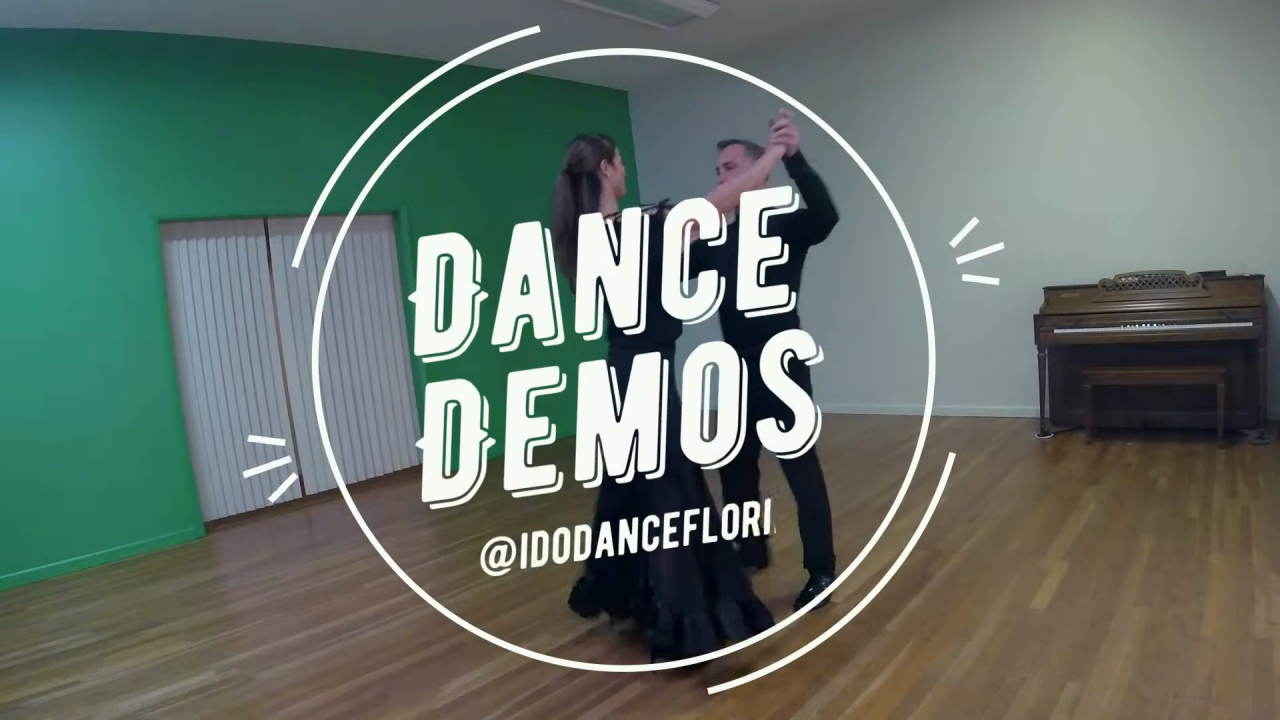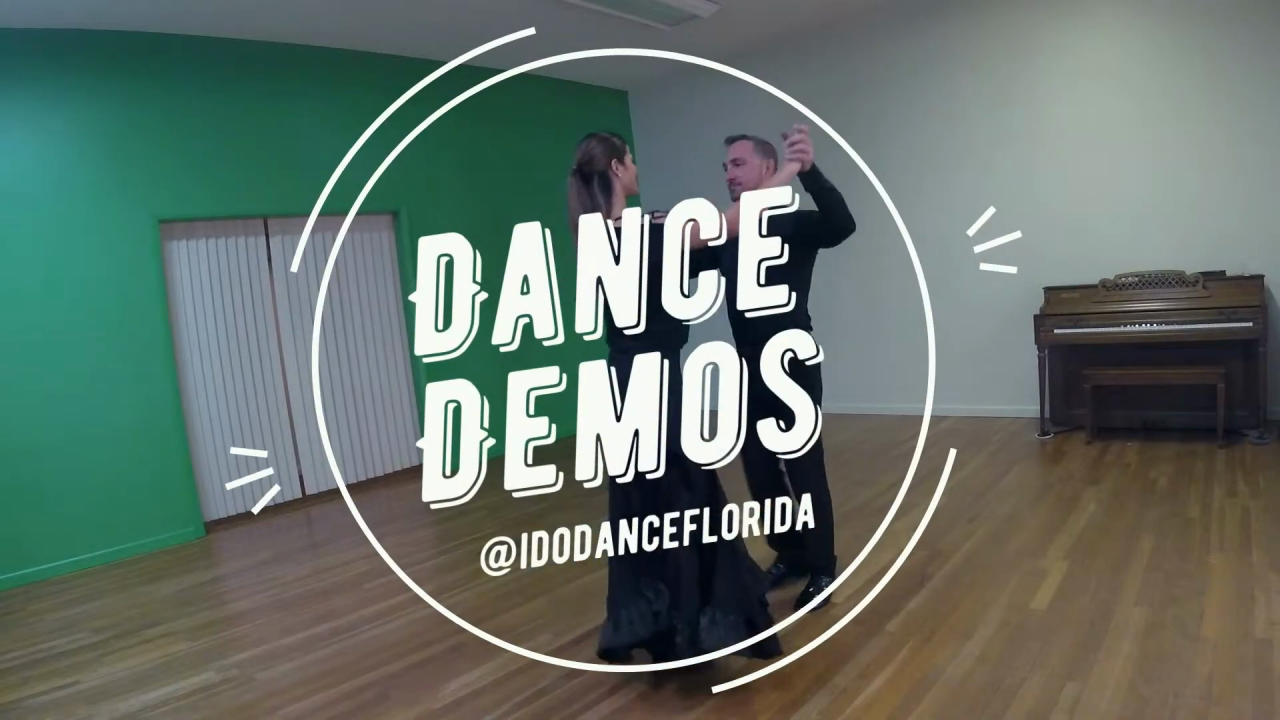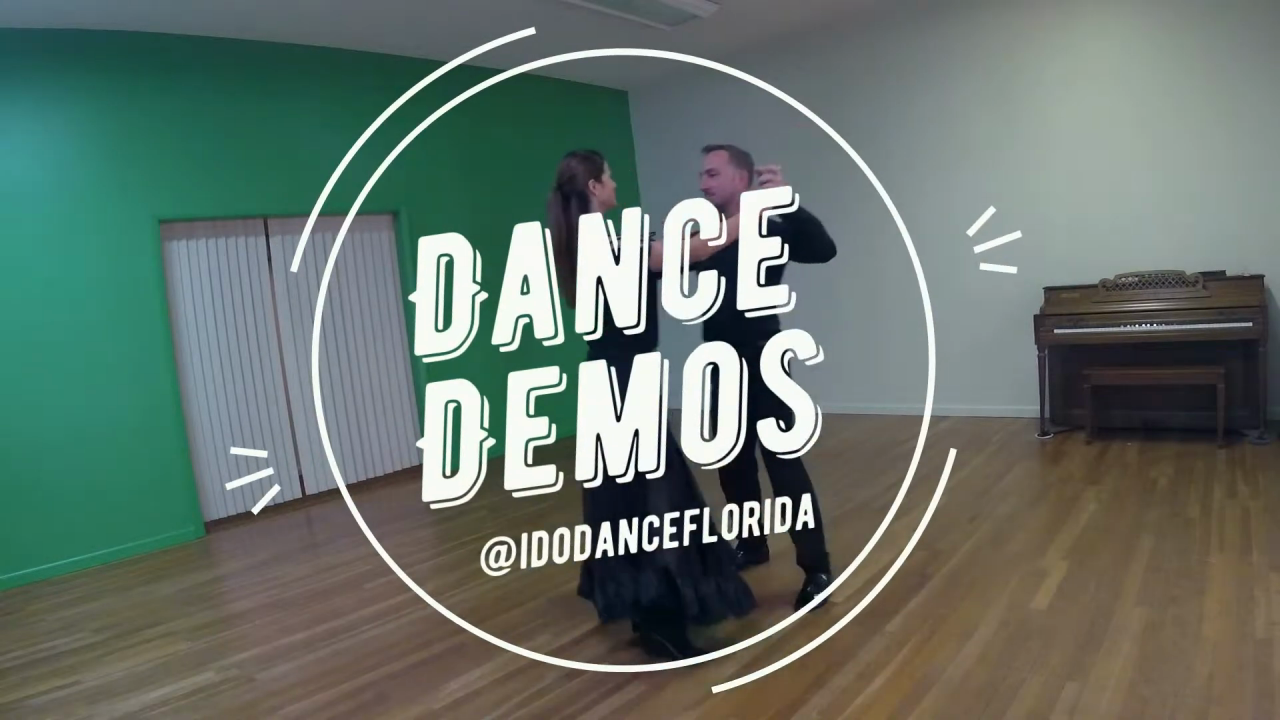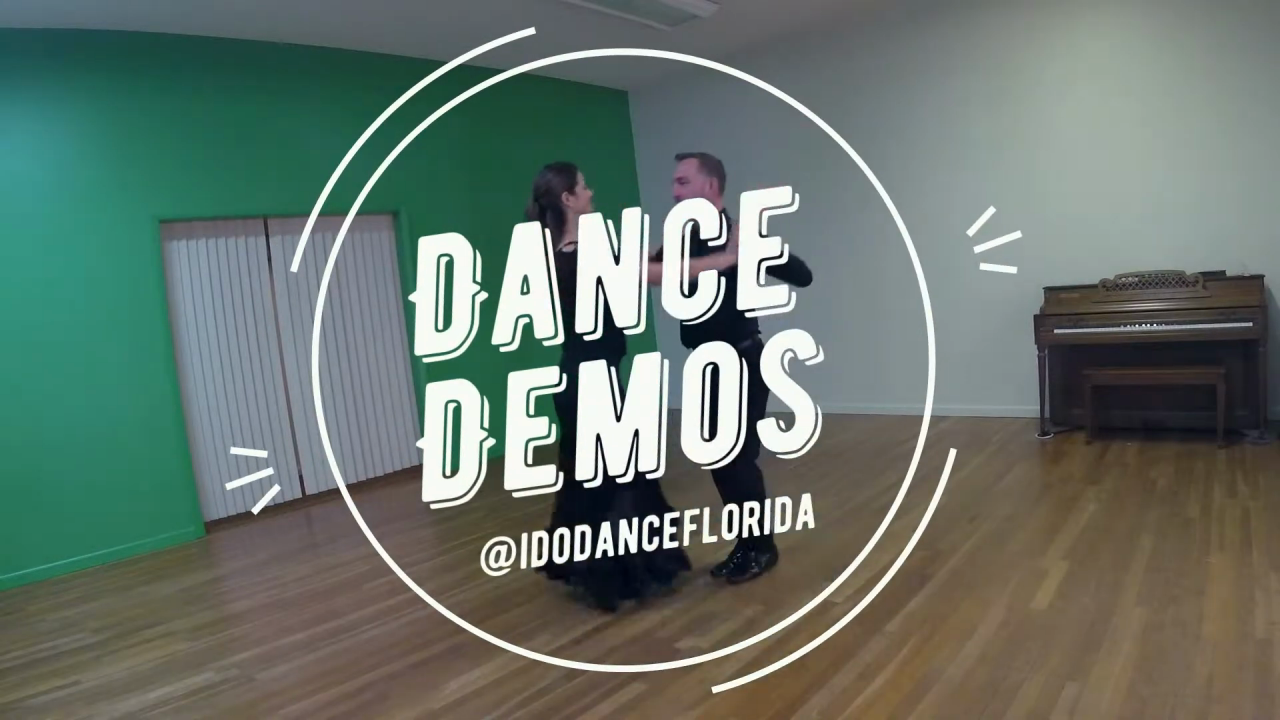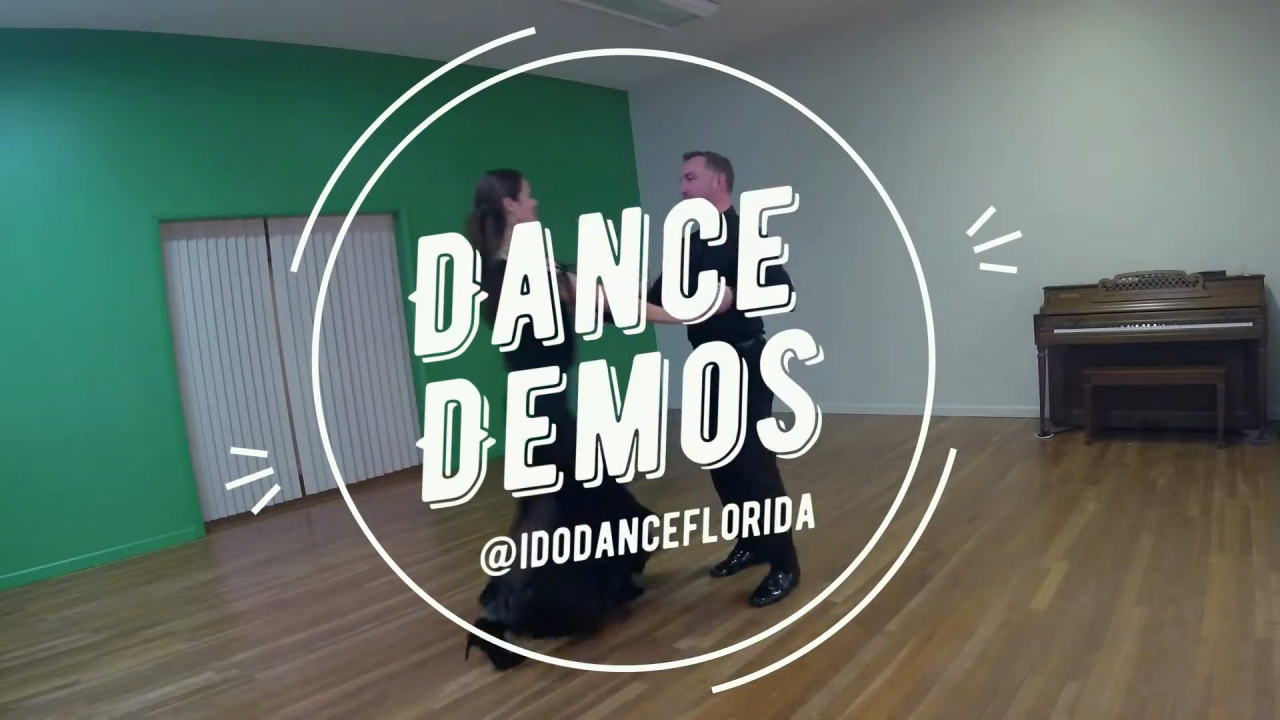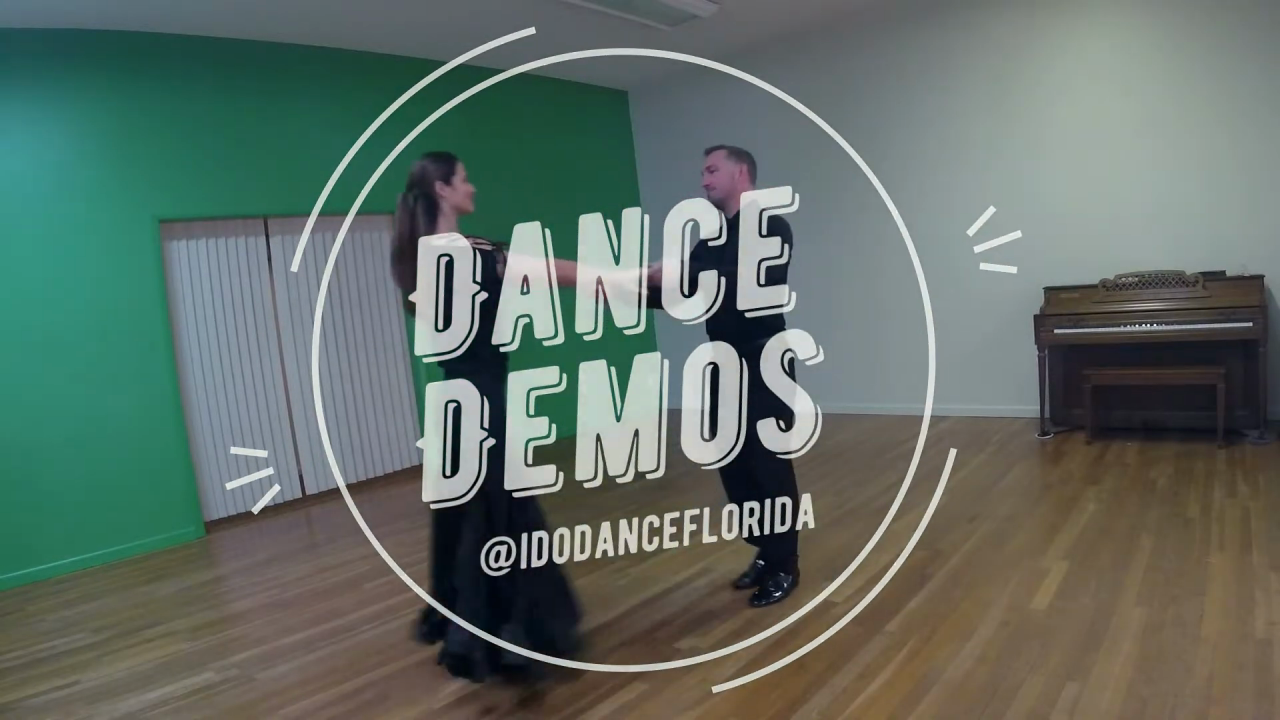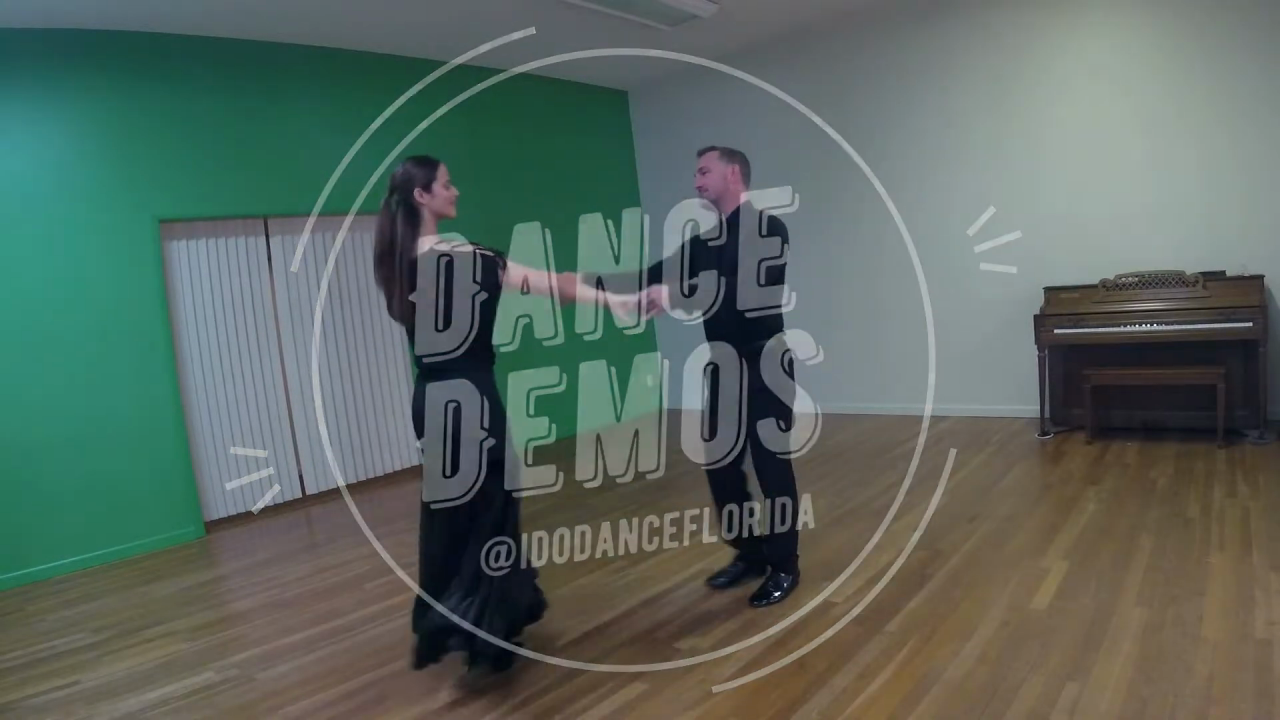
dt=0.4s
person 1, frame 1
right shoulder: (638, 228)
right elbow: (726, 200)
right wrist: (776, 154)
left hip: (623, 375)
left knee: (632, 498)
right knee: (668, 501)
left ankle: (629, 601)
right ankle: (677, 632)
person 1, frame 2
right shoulder: (644, 232)
right elbow: (736, 219)
right wrist: (791, 170)
left hip: (623, 384)
left knee: (642, 504)
right knee: (676, 505)
left ankle: (654, 624)
right ankle: (675, 635)
person 1, frame 3
left shoulder: (583, 251)
right elbow: (697, 249)
right hip: (624, 385)
left knee: (616, 492)
right knee: (657, 490)
left ankle: (624, 590)
right ankle: (660, 615)
person 1, frame 4
left shoulder: (561, 257)
right shoulder: (581, 261)
right wrist: (731, 258)
left hip: (574, 382)
left knee: (594, 482)
right knee: (621, 481)
left ankle: (588, 566)
right ankle: (604, 574)
person 1, frame 5
left shoulder: (499, 267)
left elbow: (576, 299)
left hip: (536, 400)
right hip: (542, 403)
left knee: (583, 492)
right knee: (548, 509)
left ankle: (600, 587)
right ankle: (496, 622)
person 1, frame 6
left shoulder: (425, 254)
right shoulder: (466, 251)
right elbow: (551, 272)
right hip: (479, 399)
left knee: (468, 516)
right knee: (489, 519)
left ankle: (468, 631)
right ankle: (486, 641)
person 1, frame 7
left shoulder: (400, 262)
right shoulder: (457, 258)
right elbow: (545, 283)
right wrist: (614, 299)
left hip: (429, 400)
right hip: (469, 399)
left knee: (449, 511)
right knee: (486, 510)
left ankle: (447, 627)
right ankle: (480, 633)
person 2, frame 1
left shoulder: (787, 226)
right shoulder: (722, 239)
left elbow: (825, 215)
left wrist: (794, 158)
left hip: (782, 364)
right hip: (739, 367)
left knee: (800, 469)
right knee: (736, 466)
left ankle: (822, 571)
right ankle: (752, 547)
person 2, frame 2
left shoulder: (797, 225)
right shoulder: (729, 235)
left elbow: (842, 225)
left wrist: (809, 169)
left hip: (792, 366)
right hip: (749, 368)
left knee: (804, 471)
right knee: (760, 469)
left ankle: (821, 570)
right ankle: (789, 555)
person 2, frame 3
left shoulder: (768, 230)
left elbow: (823, 249)
left wrist: (785, 204)
left hip: (762, 364)
left knee: (783, 465)
right knee: (730, 462)
left ankle: (816, 568)
right ankle: (752, 543)
person 2, frame 4
left shoulder: (739, 236)
left elbow: (801, 277)
left hip: (742, 363)
left knee: (737, 458)
right knee: (719, 461)
left ankle: (761, 545)
right ankle: (747, 543)
person 2, frame 5
left shoulder: (746, 235)
right shoulder: (690, 244)
left elbow: (783, 293)
right elbow: (655, 299)
left wrist: (734, 293)
left hip: (745, 364)
left knee: (755, 462)
right knee: (720, 462)
left ankle: (784, 563)
right ankle: (751, 543)
person 2, frame 6
left shoulder: (771, 228)
right shoulder: (710, 241)
left elbow: (754, 278)
left wrist: (685, 272)
left hip: (765, 364)
left knee: (770, 467)
right knee: (732, 465)
left ankle: (784, 565)
right ankle: (767, 552)
person 2, frame 7
left shoulder: (766, 228)
right shoulder: (704, 242)
right elbow: (655, 279)
left wrist: (676, 292)
left hip: (764, 366)
left knee: (771, 468)
right knee: (720, 463)
left ankle: (784, 567)
right ankle: (751, 552)
